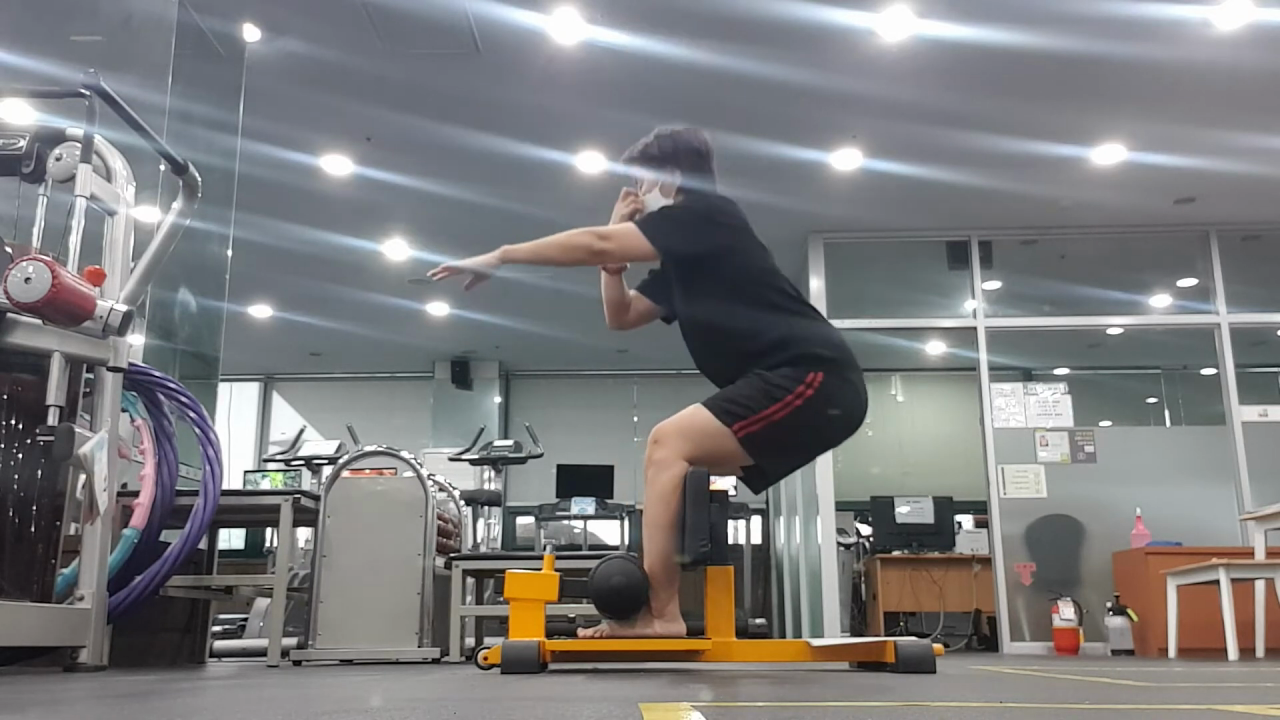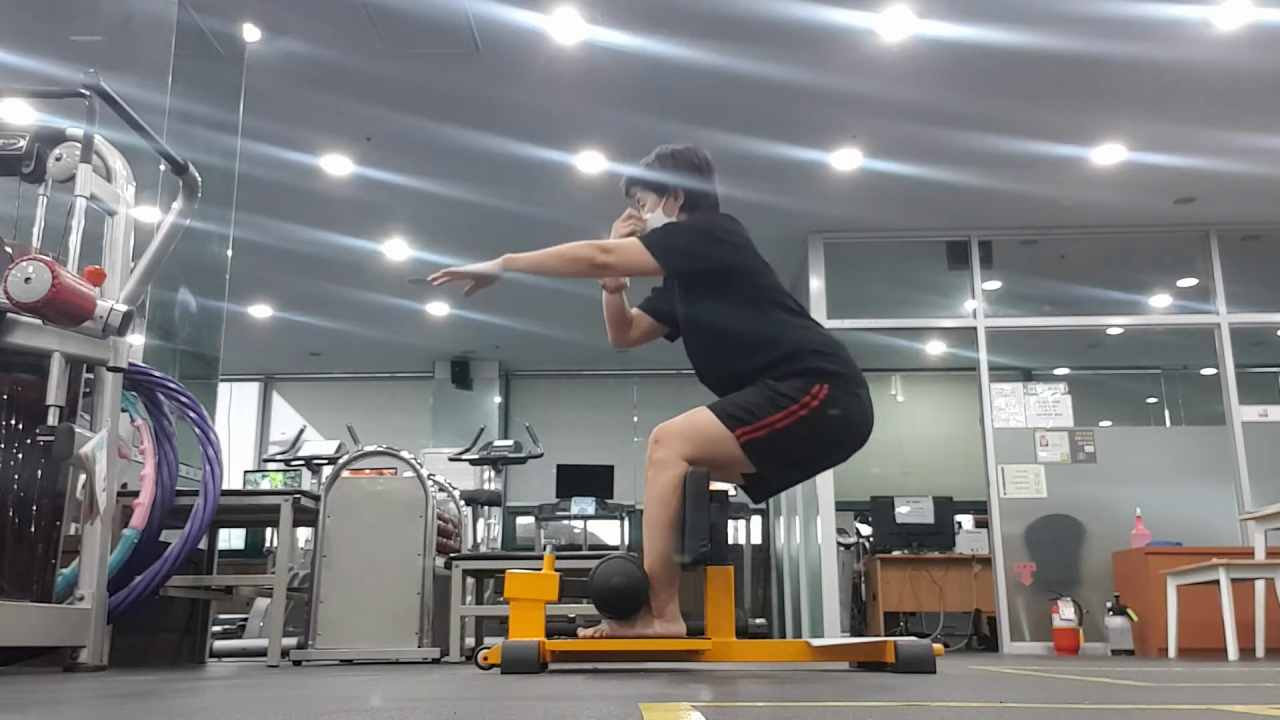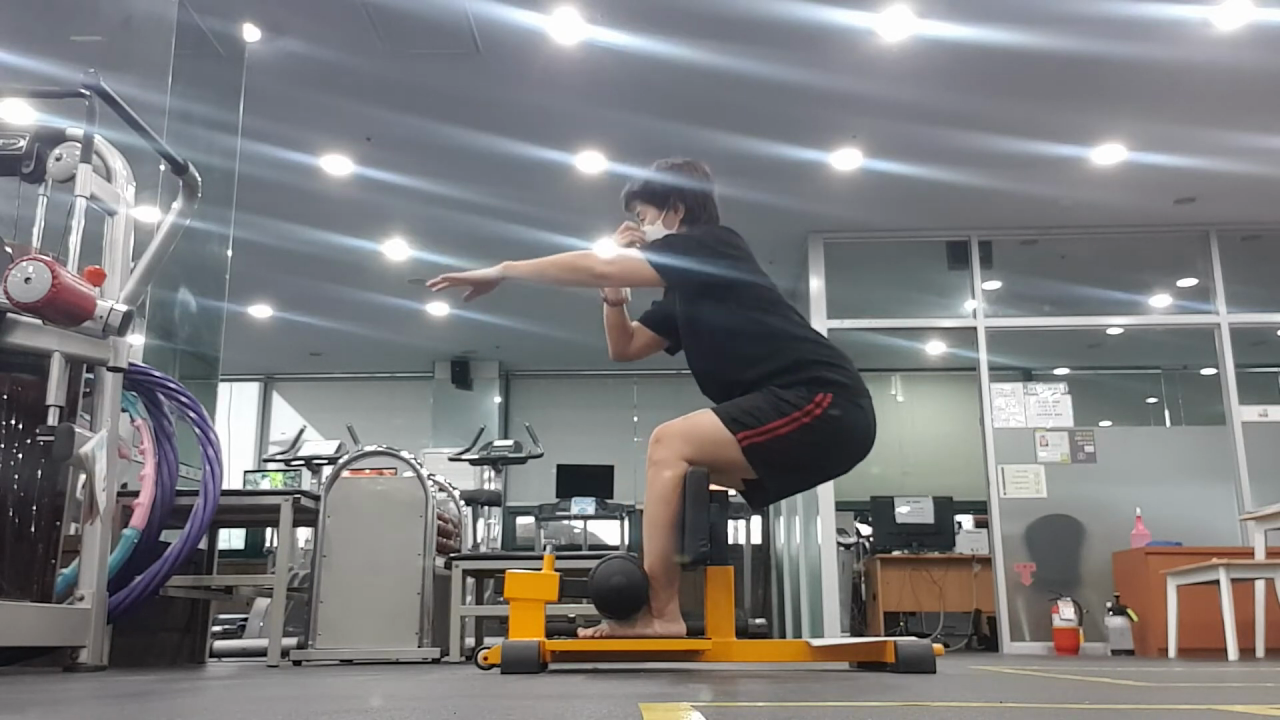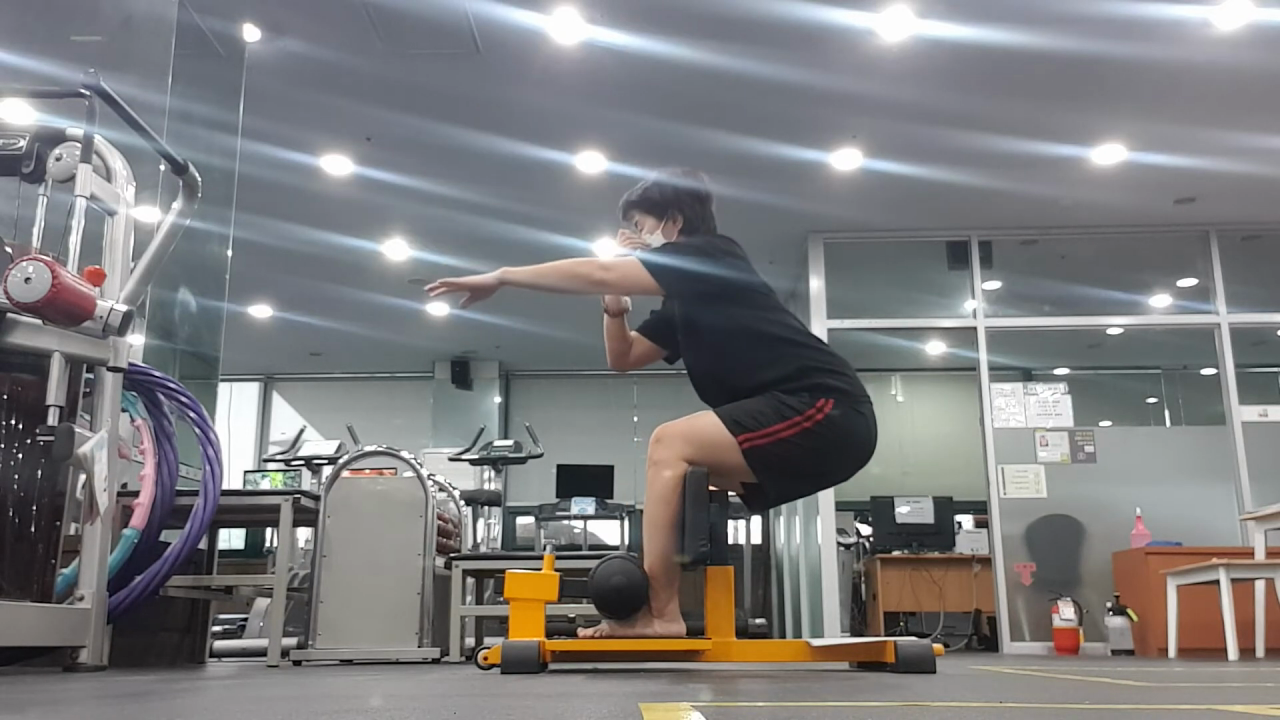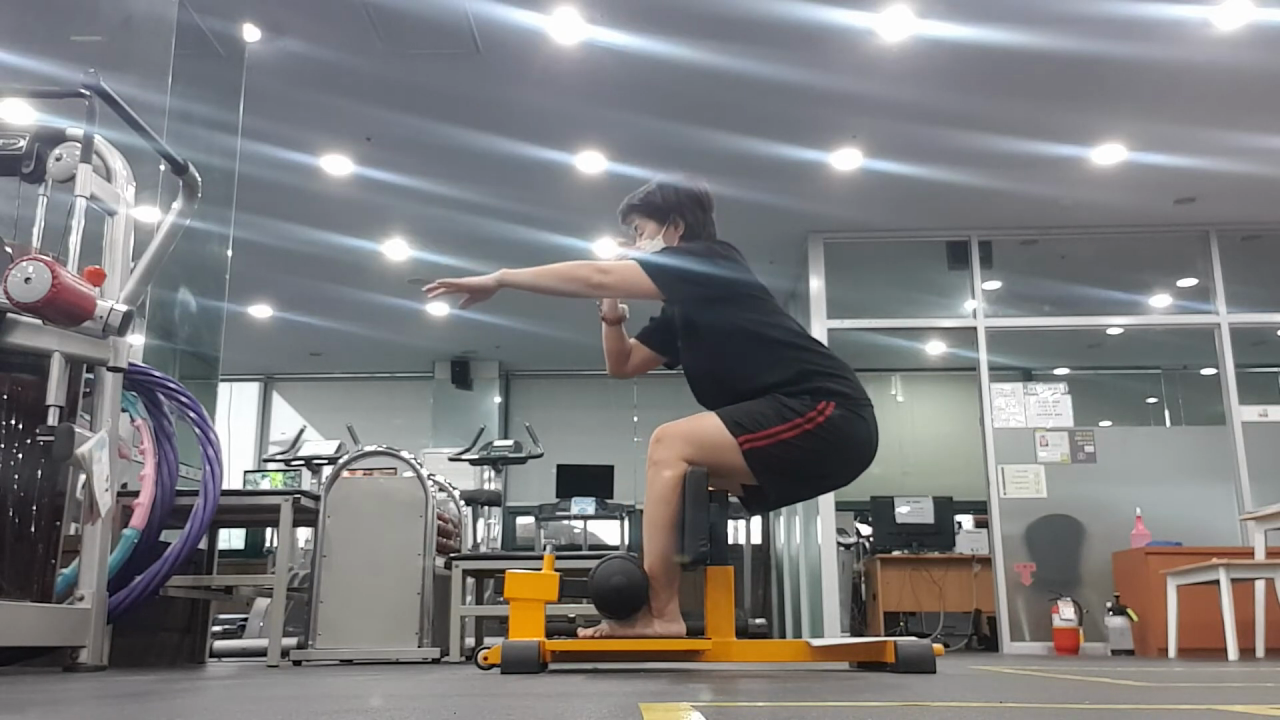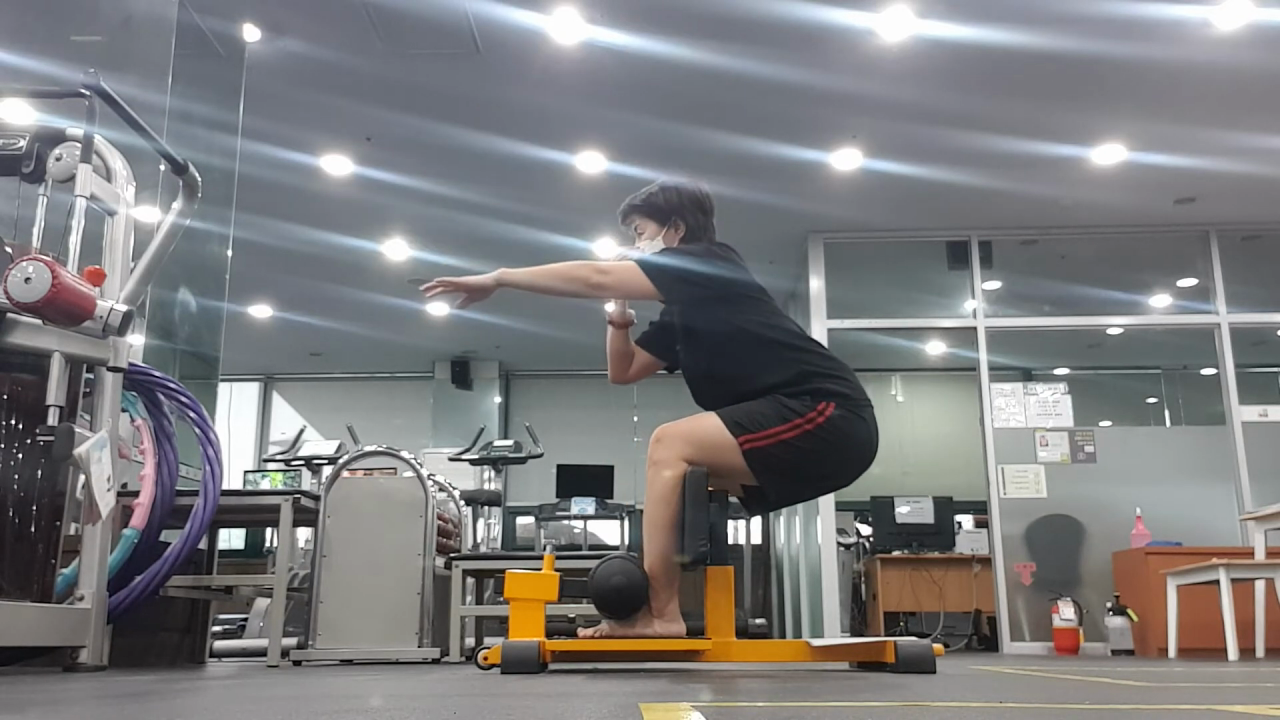
dt=0.2s
person 1, frame 1
left shoulder: (708, 216)
right shoulder: (684, 257)
left elbow: (596, 245)
right elbow: (621, 316)
left wrist: (501, 256)
right wrist: (614, 249)
left hip: (814, 380)
right hip: (809, 387)
left knee: (669, 443)
right knee: (678, 464)
left ankle: (660, 615)
right ankle: (679, 607)
person 1, frame 2
left shoulder: (711, 234)
right shoulder: (687, 277)
left elbow: (597, 259)
right elbow: (623, 333)
left wrist: (501, 264)
right wrist: (614, 274)
left hip: (821, 395)
right hip: (822, 404)
left knee: (670, 443)
right knee: (682, 471)
left ankle: (659, 615)
person 1, frame 3
left shoulder: (712, 247)
right shoulder: (687, 291)
left elbow: (596, 269)
right elbow: (624, 347)
left wrist: (501, 272)
right wrist: (615, 284)
left hip: (825, 406)
right hip: (829, 417)
left knee: (670, 443)
right knee: (683, 476)
left ankle: (659, 615)
person 1, frame 4
left shoulder: (710, 256)
right shoulder: (684, 302)
left elbow: (596, 275)
right elbow: (622, 357)
left wrist: (501, 277)
right wrist: (615, 295)
left hip: (827, 412)
right hip: (830, 425)
left knee: (670, 444)
right knee: (682, 480)
left ankle: (659, 615)
person 1, frame 5
left shoulder: (709, 261)
right shoulder: (683, 306)
left elbow: (595, 277)
right elbow: (622, 364)
left wrist: (500, 278)
right wrist: (613, 304)
left hip: (829, 416)
right hip: (829, 429)
left knee: (670, 444)
right knee: (682, 483)
left ankle: (659, 615)
person 1, frame 6
left shoulder: (709, 264)
right shoulder: (683, 310)
left elbow: (595, 278)
right elbow: (623, 370)
left wrist: (498, 278)
right wrist: (620, 308)
left hip: (829, 416)
right hip: (826, 429)
left knee: (670, 444)
right knee: (681, 482)
left ankle: (659, 616)
